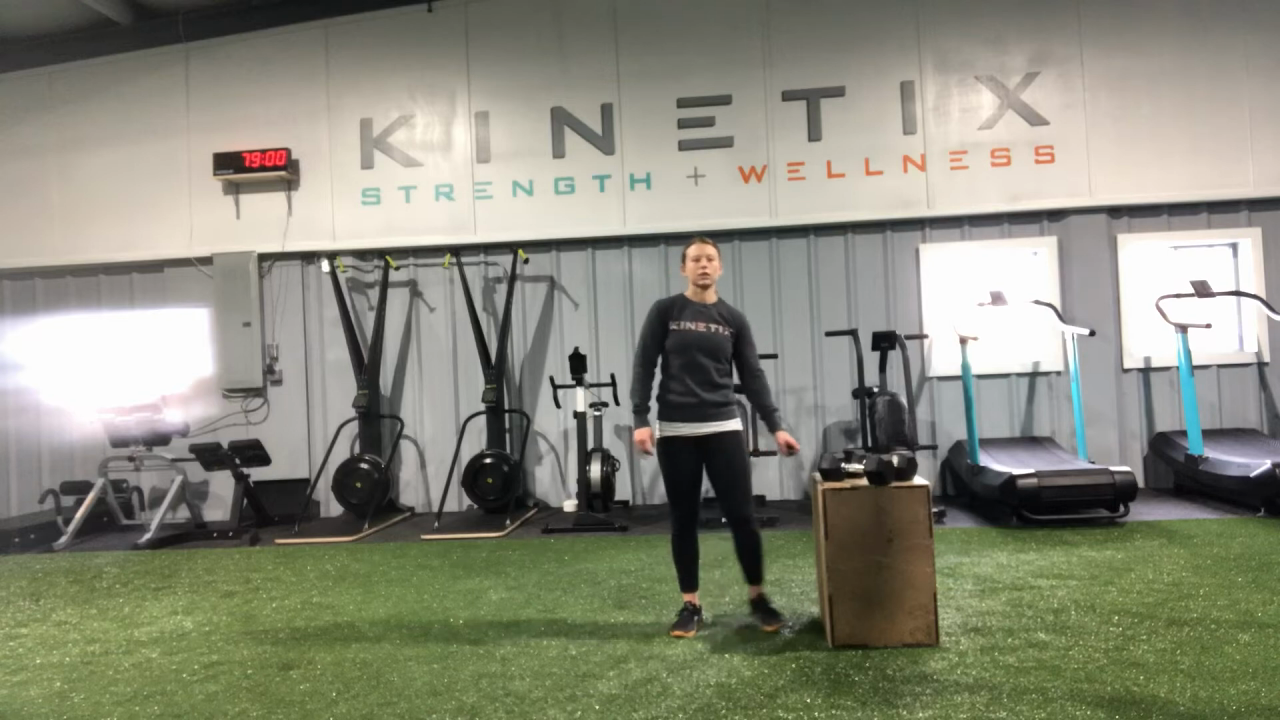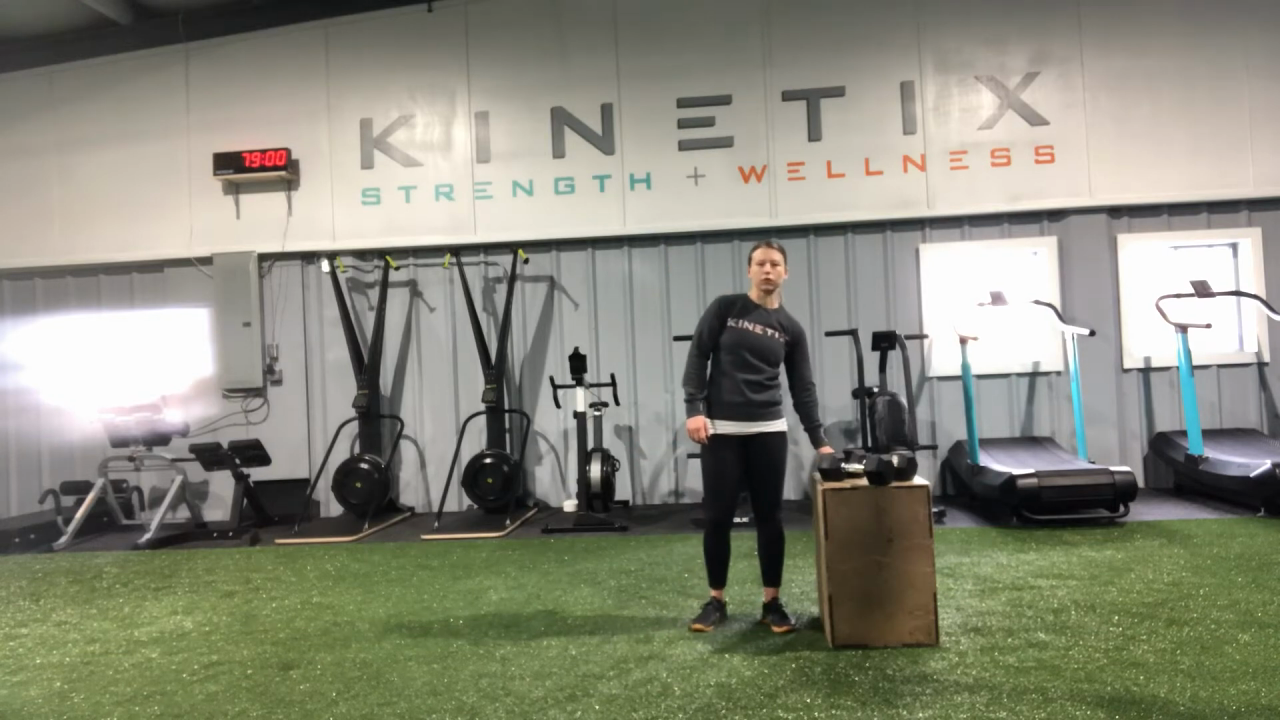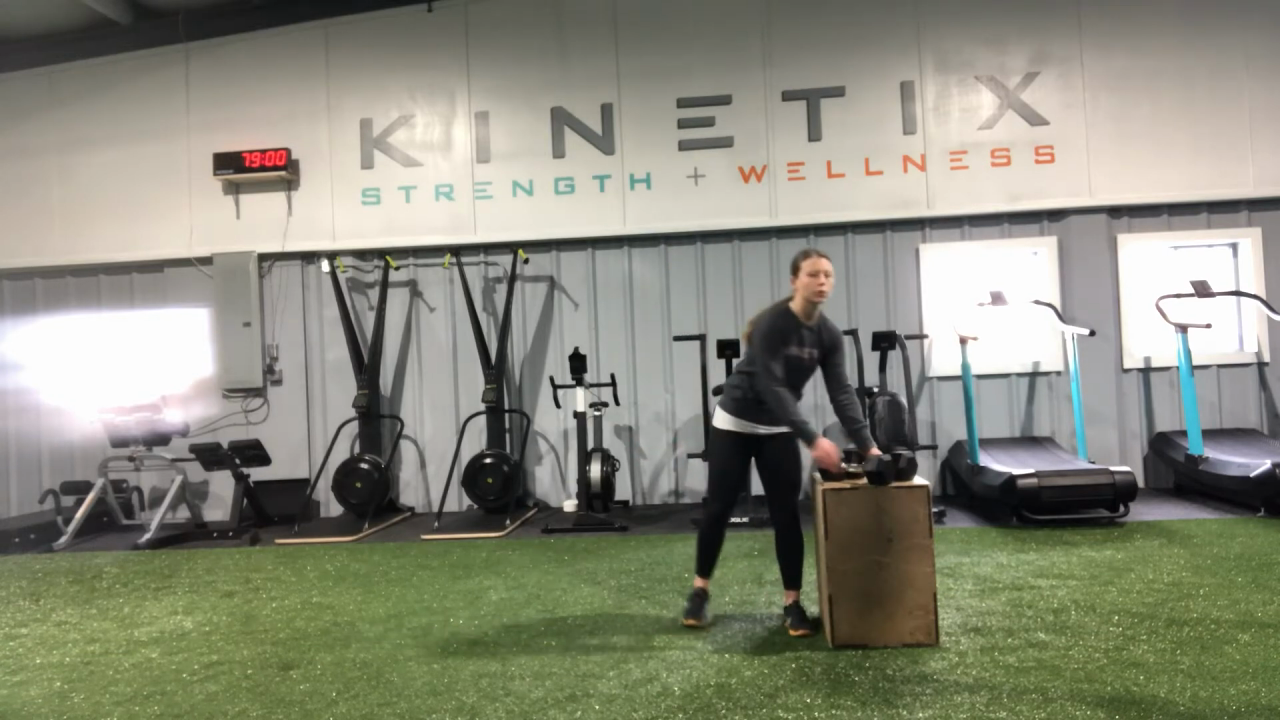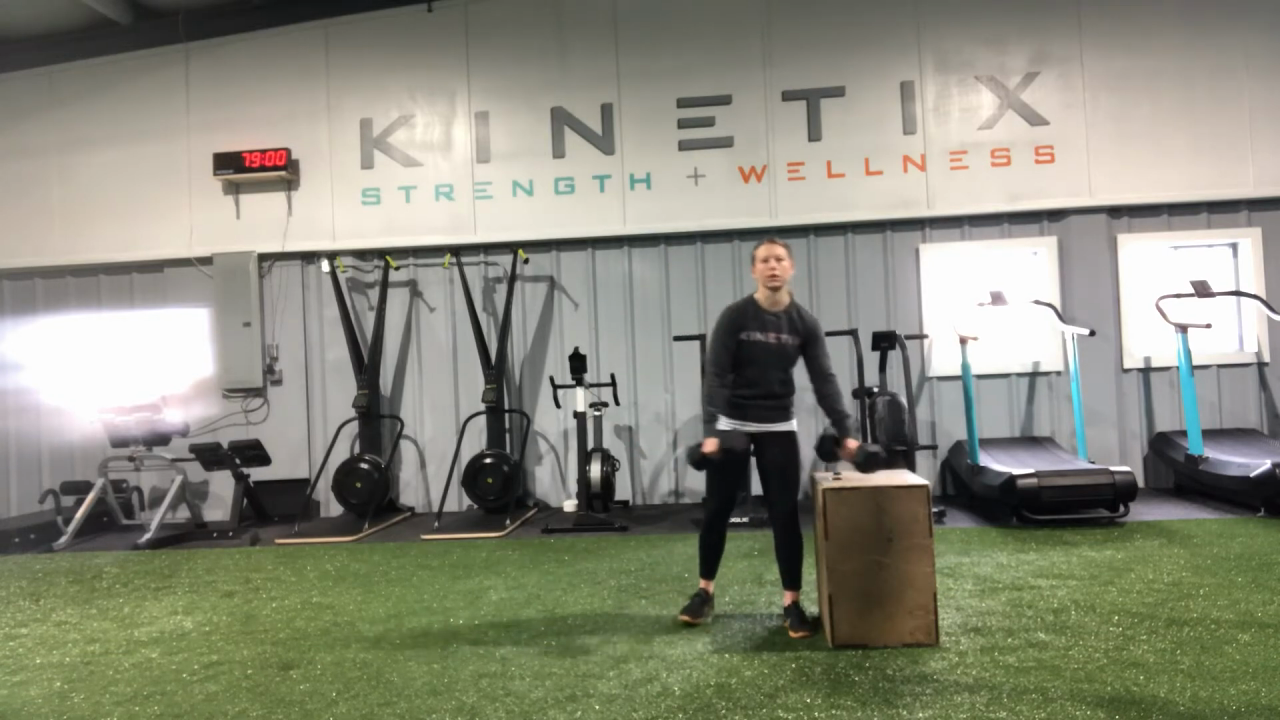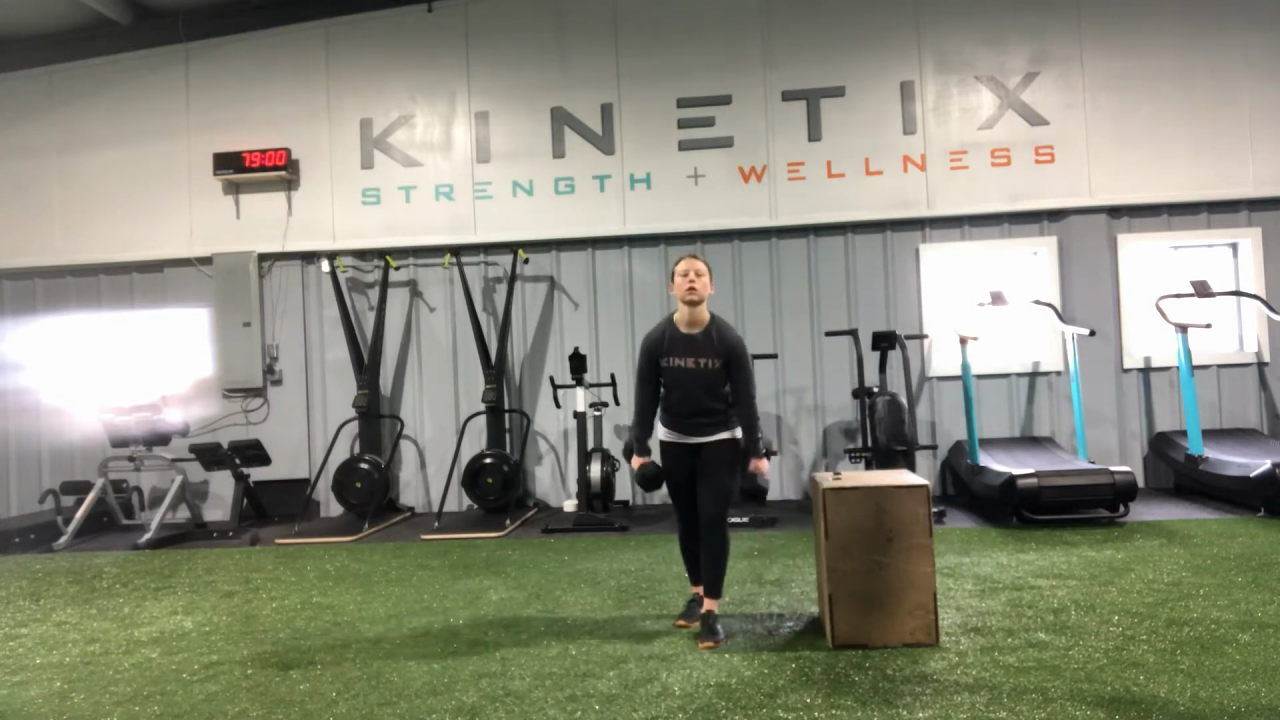
dt=1s
person 1, frame 1
left shoulder: (734, 319)
right shoulder: (664, 311)
left elbow: (752, 376)
right elbow: (644, 366)
left wrist: (775, 425)
right wrist: (641, 419)
left hip: (723, 426)
right hip: (675, 429)
left knee: (741, 513)
right knee: (683, 518)
left ankle: (757, 597)
right ankle: (690, 605)
person 1, frame 2
left shoulder: (791, 328)
right shoulder: (724, 308)
left elbow: (803, 387)
right elbow: (697, 358)
left wrist: (819, 440)
right wrist: (694, 408)
left hip: (768, 429)
right hip: (721, 427)
left knee: (769, 516)
right knee: (718, 516)
left ankle: (772, 602)
right ankle: (716, 600)
person 1, frame 3
left shoulder: (828, 333)
right shoulder: (772, 323)
left elbow: (841, 390)
right elbow: (771, 387)
left wrist: (866, 442)
right wrist: (812, 440)
left hip: (779, 430)
right hip: (736, 421)
left knee: (787, 514)
right knee: (719, 507)
left ankle: (792, 602)
right ankle: (701, 588)
person 1, frame 4
left shoulder: (804, 323)
right shoulder: (734, 316)
left elbow: (824, 379)
right elbow: (715, 375)
left wrist: (845, 432)
right wrist: (711, 431)
left hip: (779, 427)
right hip: (731, 424)
left knee: (785, 514)
right knee: (717, 510)
left ankle: (792, 603)
right ankle: (704, 591)
person 1, frame 5
left shoulder: (728, 340)
right shoulder: (656, 340)
left elbow: (744, 398)
right elbow: (647, 396)
left wrist: (756, 451)
right wrist: (639, 447)
left hip: (721, 438)
right hip: (675, 439)
left knee: (713, 520)
right knee: (688, 521)
left ankle: (711, 611)
right ankle: (697, 594)
